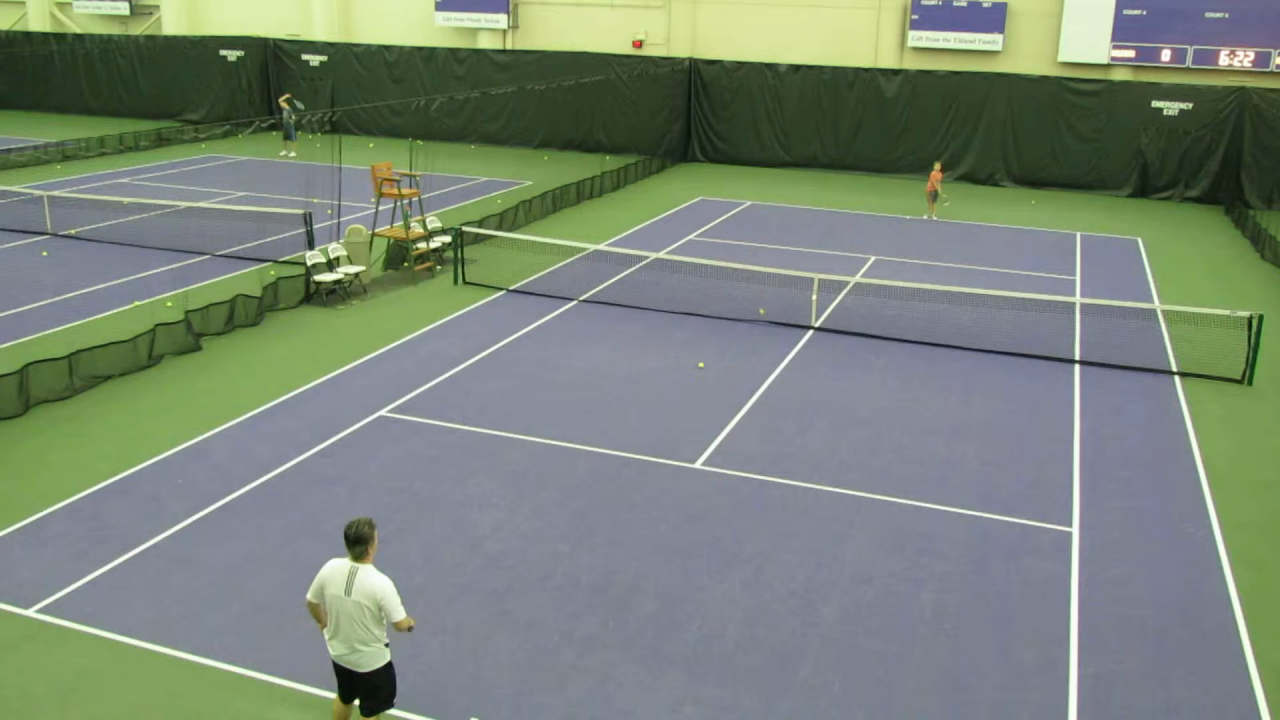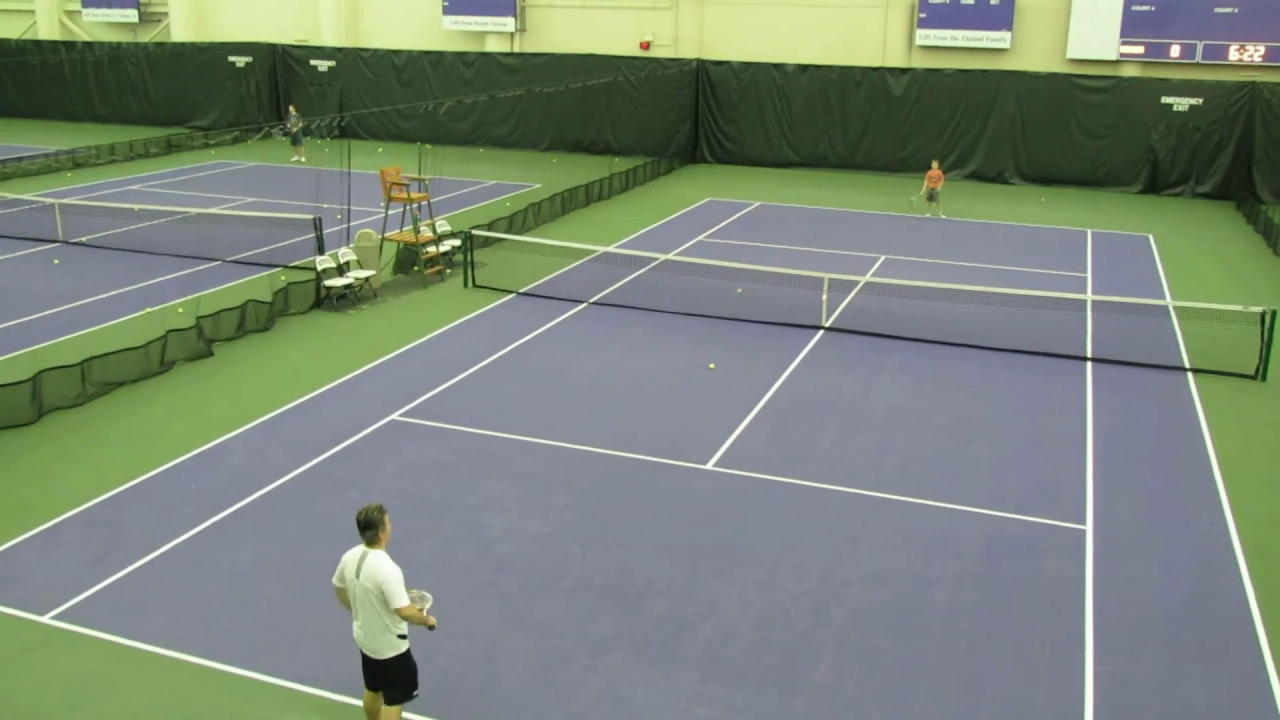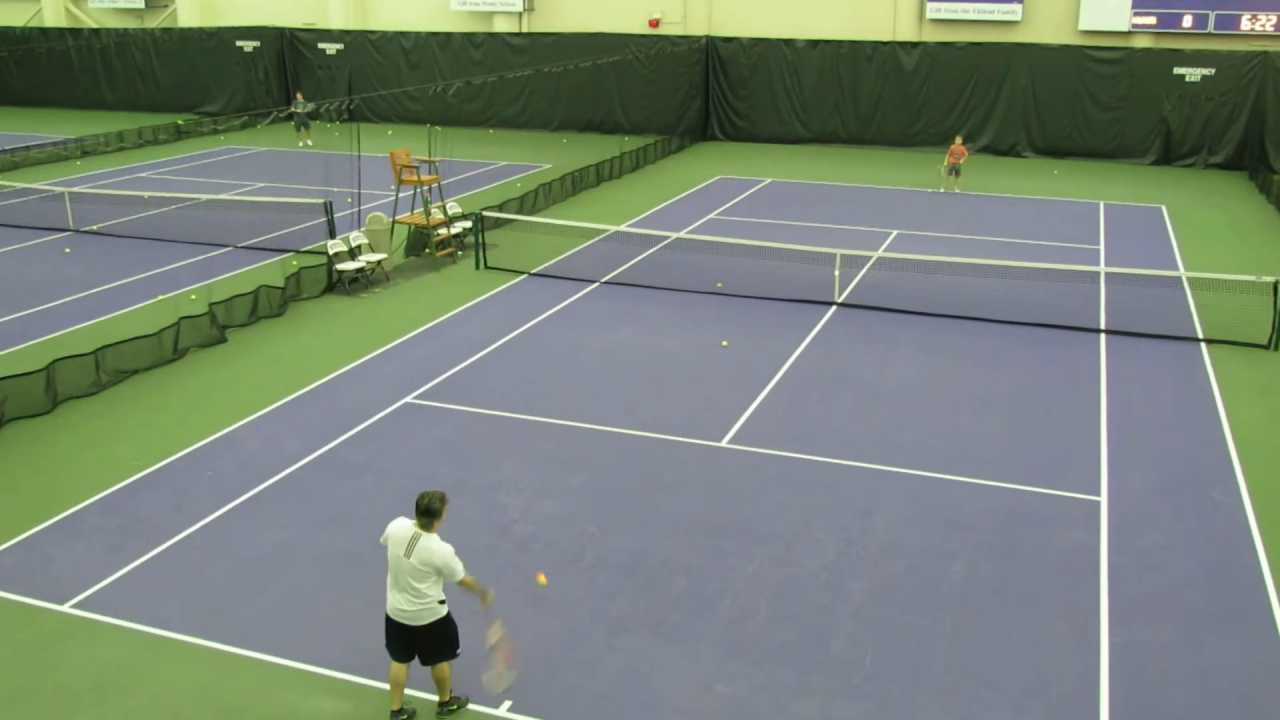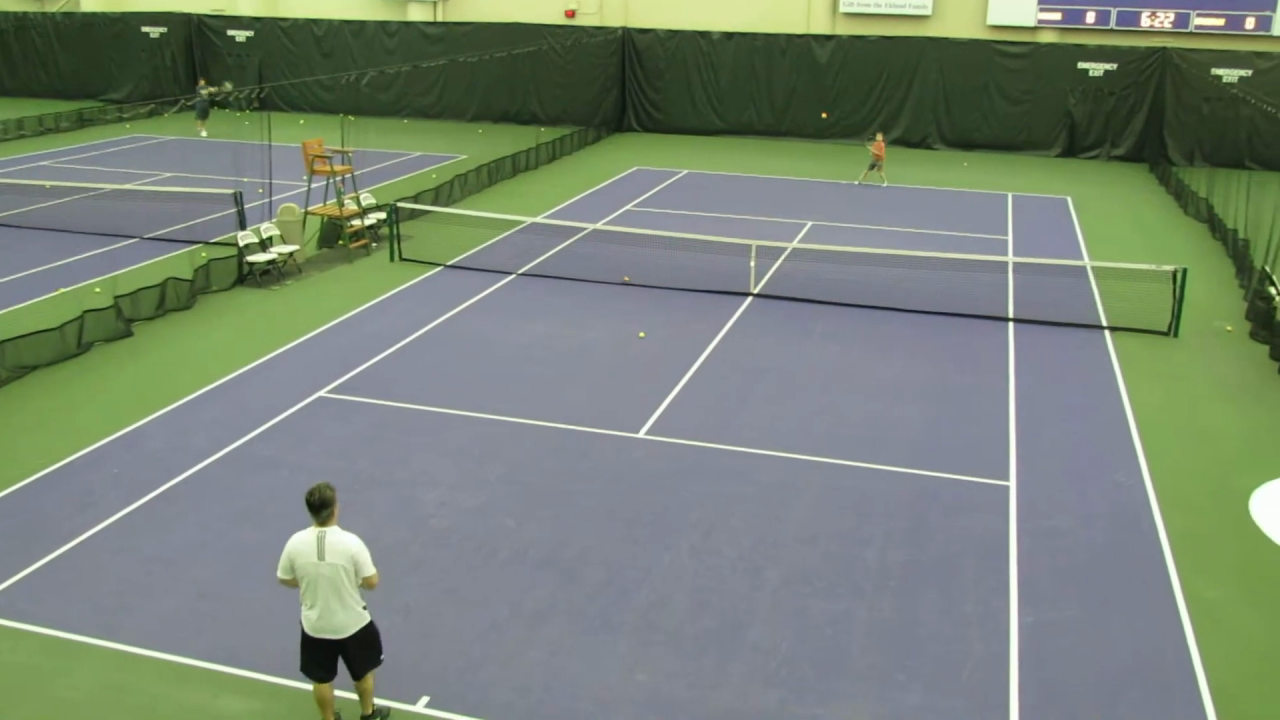
dt=1s
person 1, frame 1
left shoulder: (330, 569)
right shoulder: (380, 584)
left elbow: (312, 603)
right elbow: (401, 625)
left wrist: (323, 621)
right wrist: (410, 622)
left hip: (339, 652)
right hip: (371, 659)
left knee: (344, 698)
person 1, frame 2
left shoulder: (351, 557)
right shoulder: (387, 569)
left elbow: (340, 590)
right elbow: (405, 612)
right wrist: (427, 619)
left hip: (365, 639)
right hip: (390, 647)
left knee: (373, 689)
right knee: (396, 700)
person 1, frame 3
left shoulder: (396, 526)
right shoulder: (440, 551)
right elbow: (462, 579)
right wrist: (484, 593)
left hip: (395, 610)
right hip: (429, 615)
left knee: (399, 659)
right knee: (439, 660)
person 1, frame 4
left shoulder: (295, 542)
right shoulder: (351, 542)
left elbow: (285, 579)
right elbow: (372, 581)
left hip: (314, 626)
right hip: (352, 624)
left knee: (321, 679)
right knee: (363, 672)
